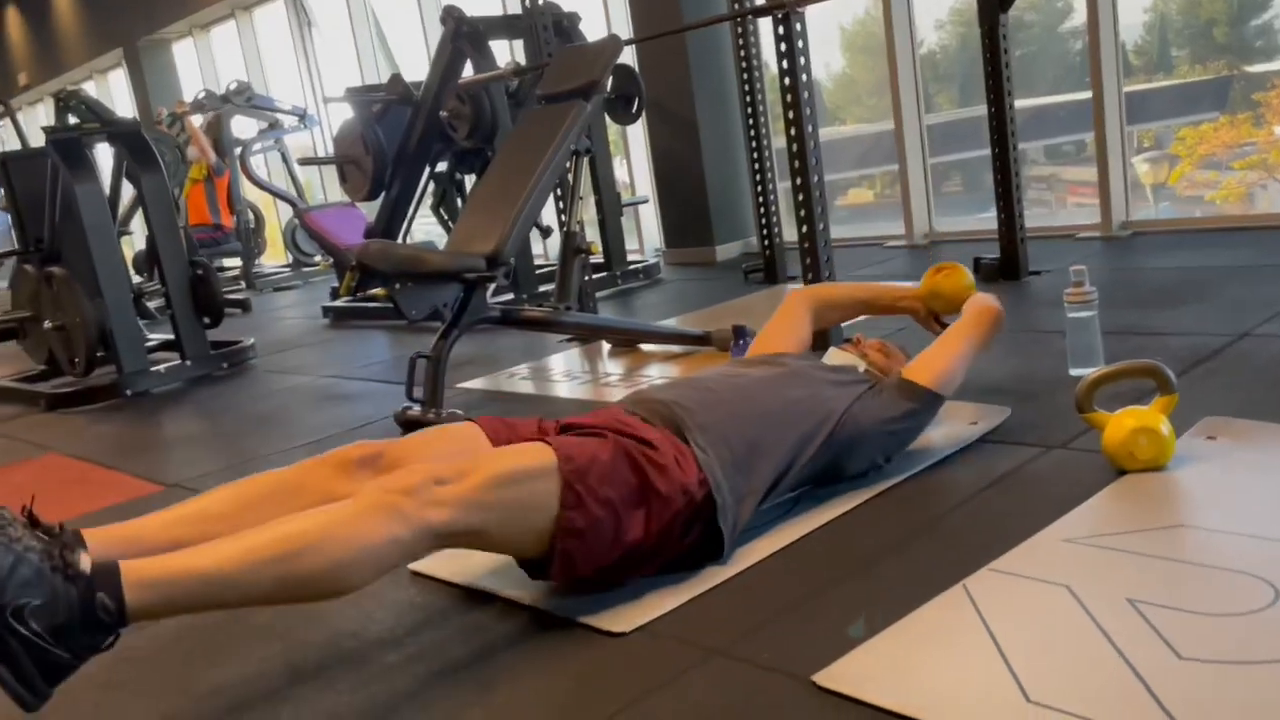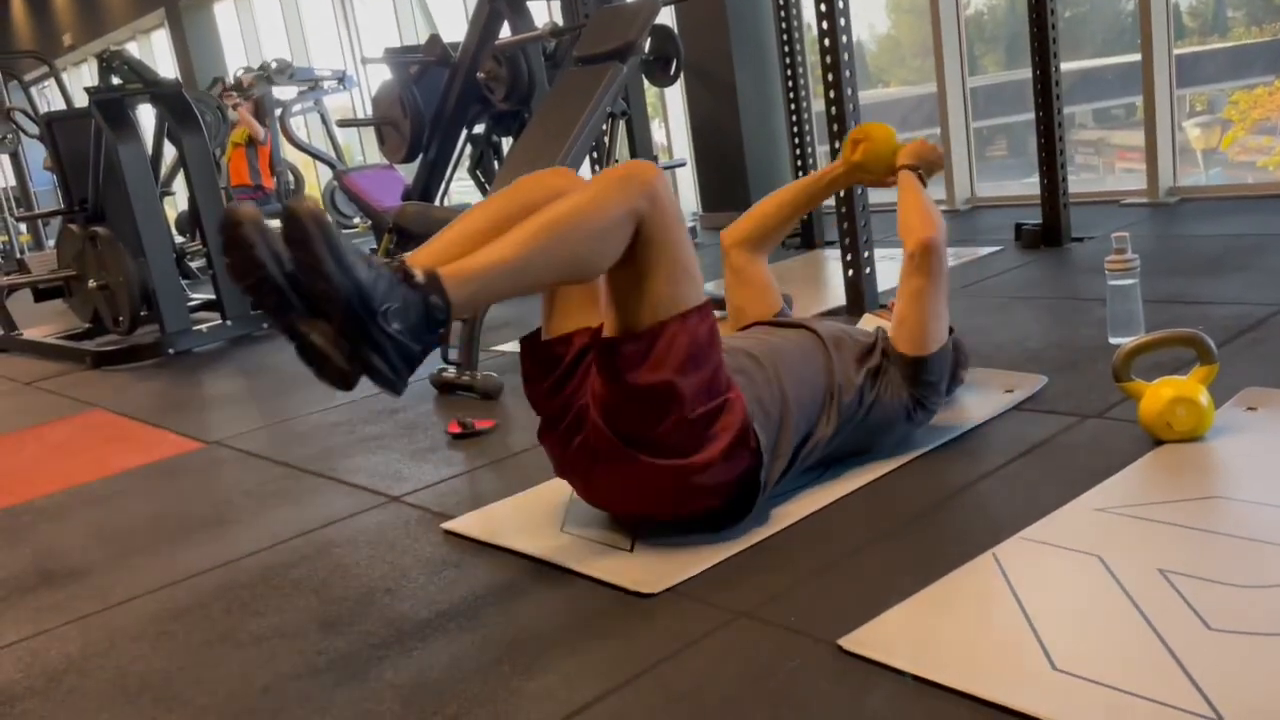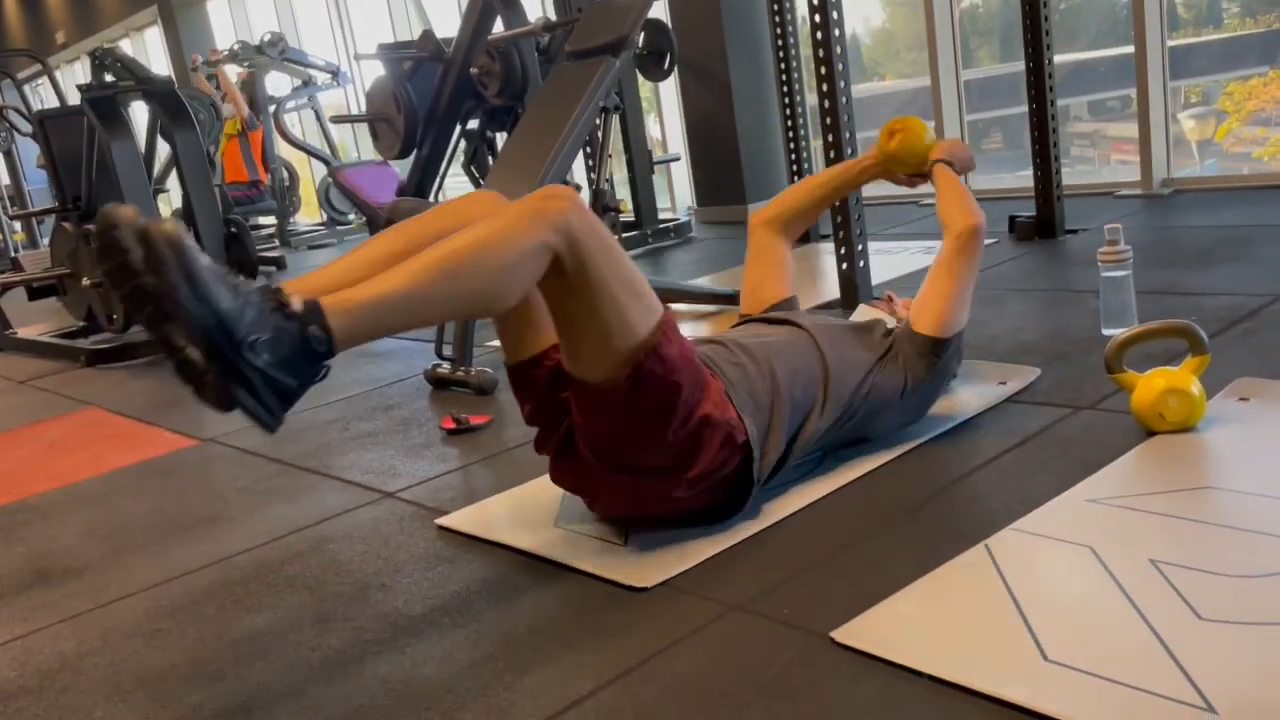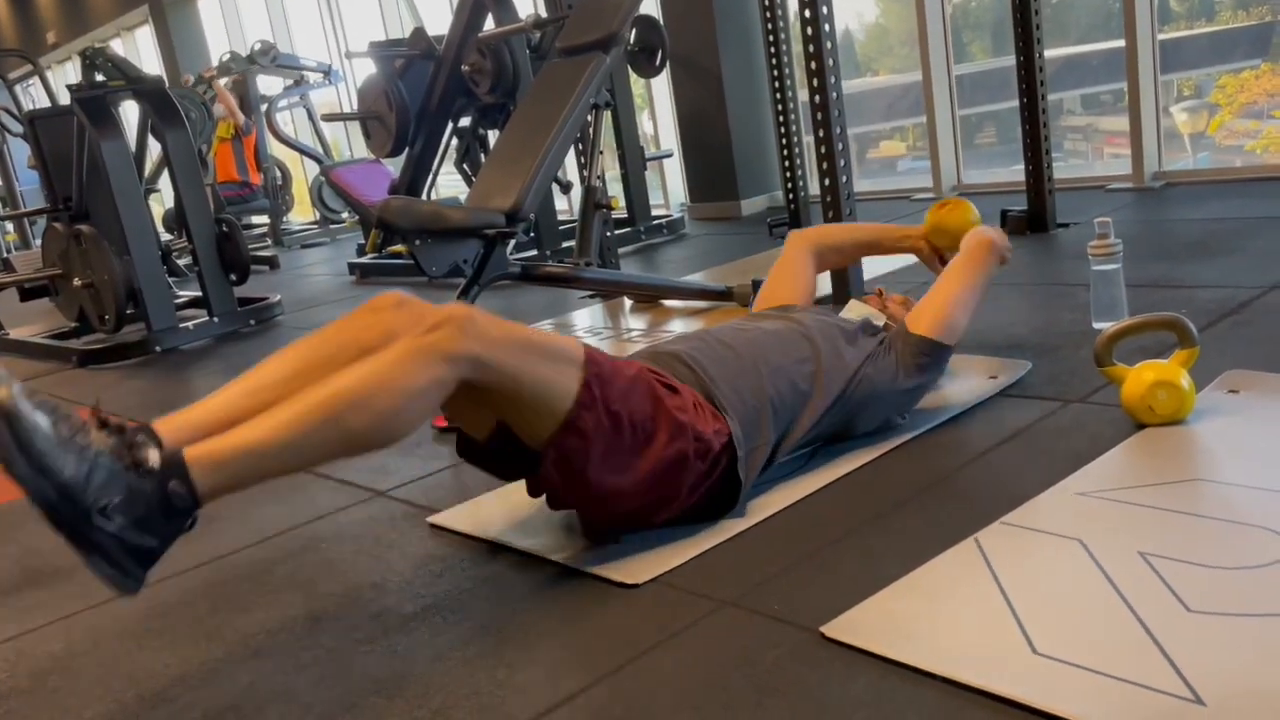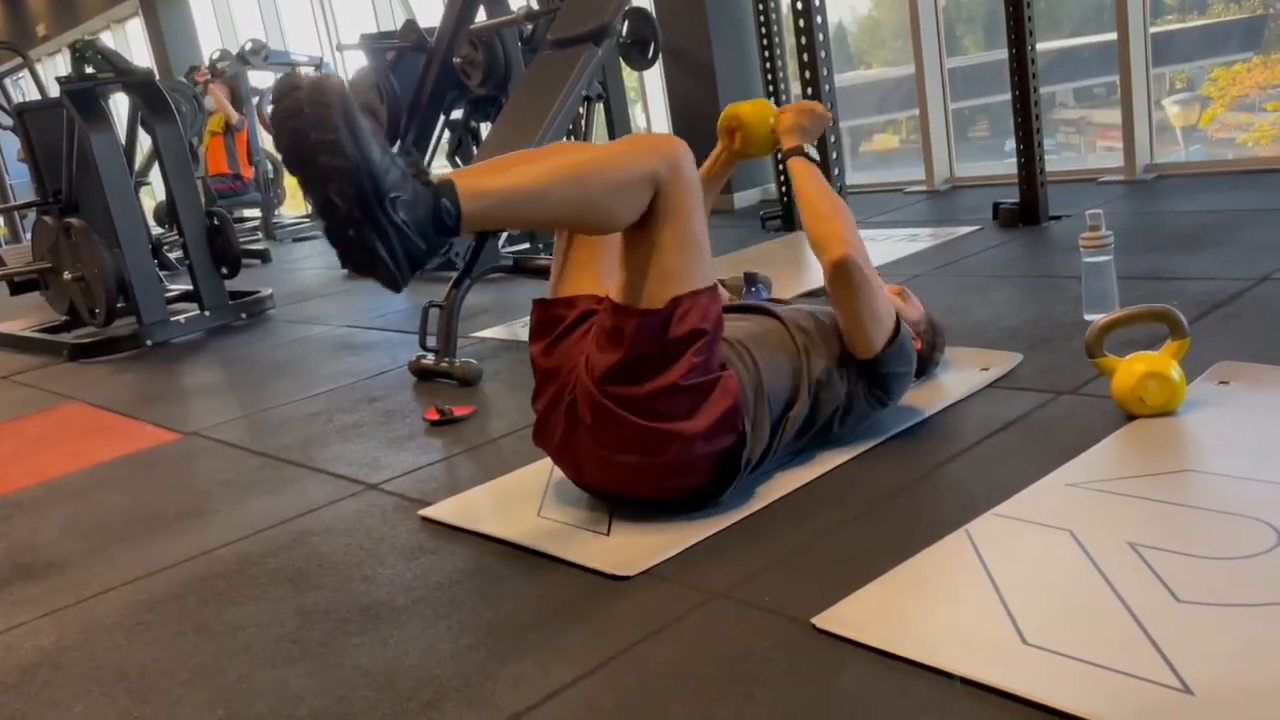
dt=1s
person 1, frame 1
left shoulder: (873, 416)
right shoulder: (791, 368)
left elbow: (974, 332)
right elbow: (802, 298)
left wrist: (974, 307)
right wrist: (914, 293)
left hip: (670, 480)
right hip: (603, 430)
left knee: (421, 504)
right knee: (363, 471)
left ankle: (91, 611)
person 1, frame 2
left shoulder: (907, 385)
right shoulder: (794, 339)
left elbow: (926, 254)
right elbow: (744, 242)
left wrist: (906, 178)
right wrist: (837, 176)
left hip: (690, 460)
right hip: (598, 435)
left knee: (639, 184)
right knee: (558, 185)
left ankle: (410, 316)
right ankle: (392, 301)
person 1, frame 3
left shoulder: (903, 373)
right shoulder: (795, 327)
left elbow: (962, 245)
right elbow: (769, 221)
left wrist: (942, 174)
right wrist: (870, 163)
left hip: (692, 445)
right hip: (601, 432)
left knee: (554, 213)
right knee: (481, 214)
left ankle: (291, 348)
right ankle: (266, 317)
person 1, frame 4
left shoulder: (897, 363)
right shoulder: (805, 321)
left elbow: (975, 270)
right elbow: (804, 240)
left wrist: (977, 240)
right wrist: (912, 237)
left hip: (681, 453)
right hip: (621, 413)
left knee: (455, 338)
right knee: (397, 313)
left ankle: (162, 489)
right ankle: (147, 452)
person 1, frame 5
left shoulder: (880, 365)
right shoulder: (780, 327)
left elbow: (845, 256)
right elbow: (680, 240)
left wrist: (796, 155)
right wrist: (732, 152)
left hip: (673, 423)
right hip: (580, 410)
left knee: (661, 156)
right knee: (584, 159)
left ankle: (421, 214)
right ankle: (396, 206)
